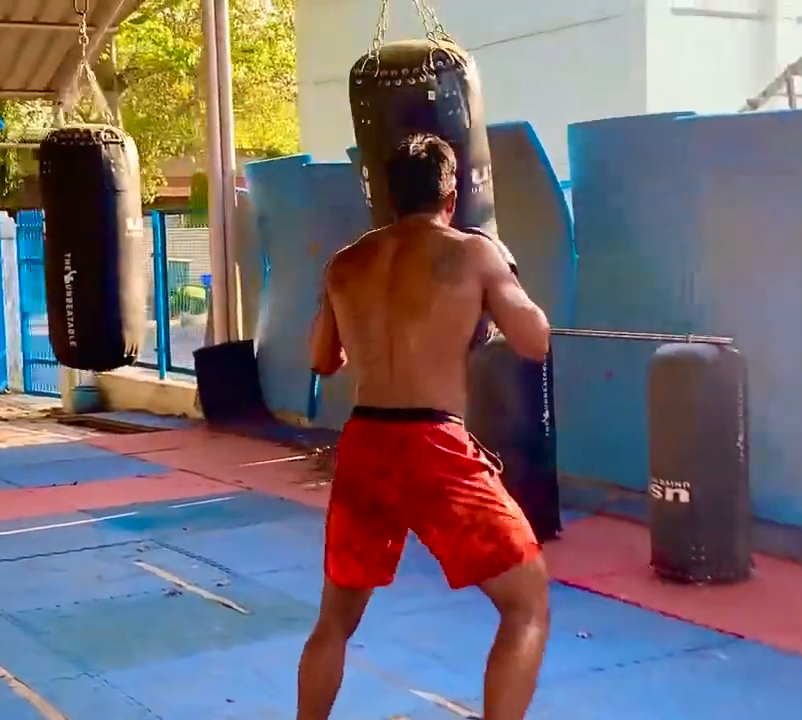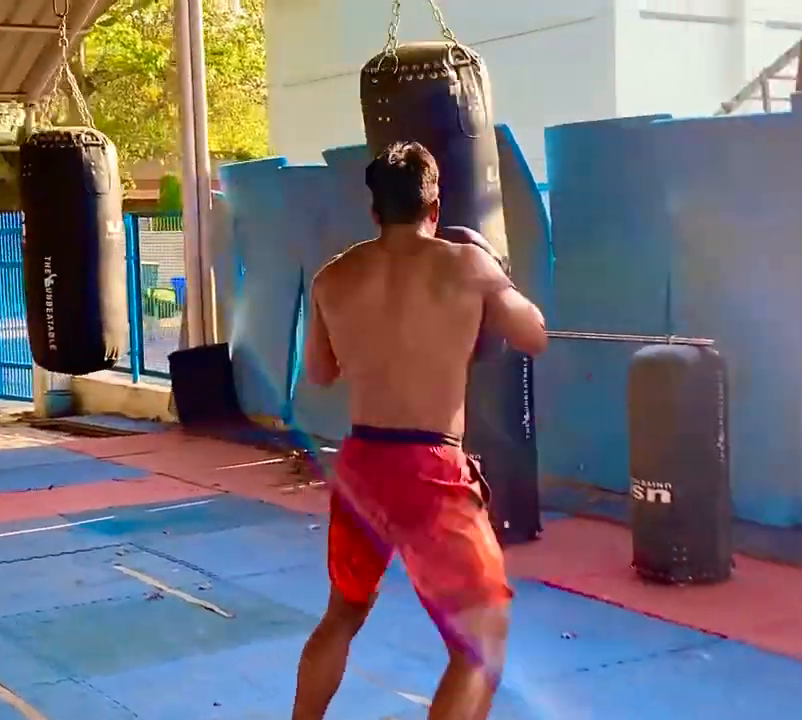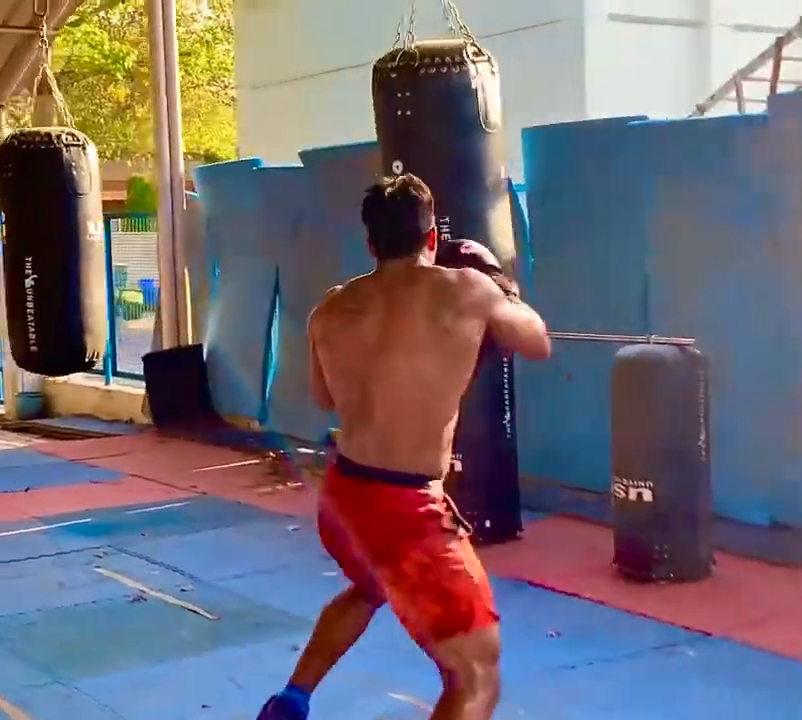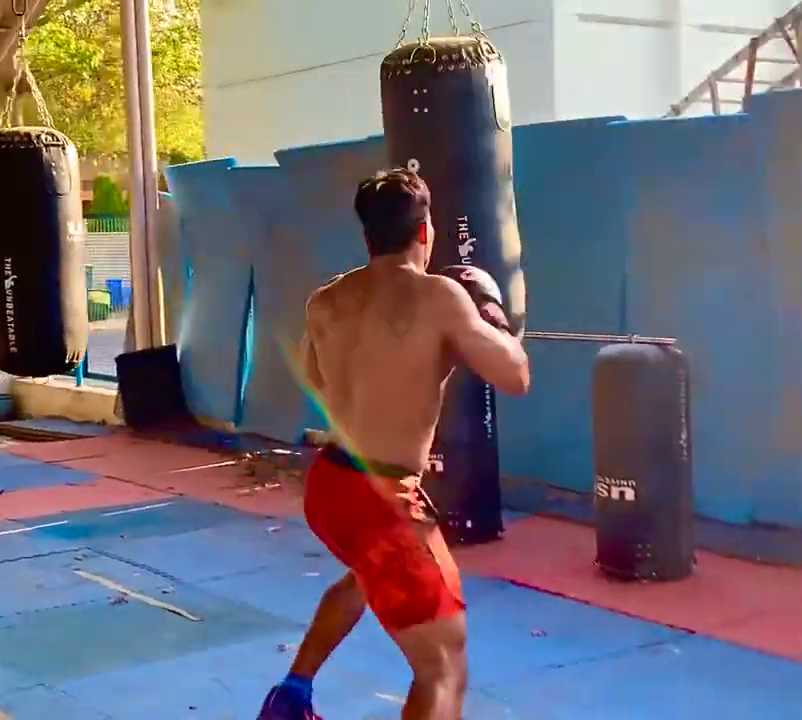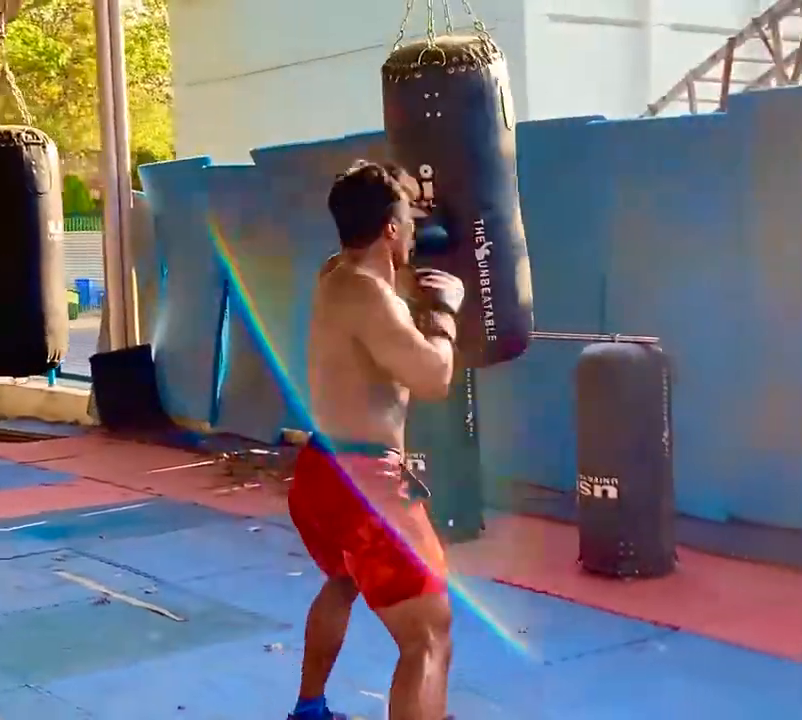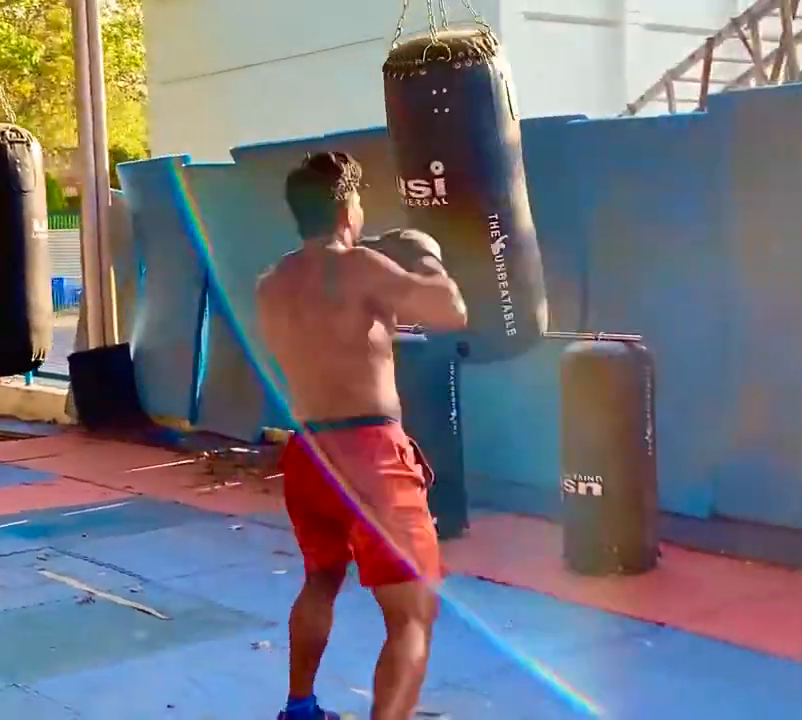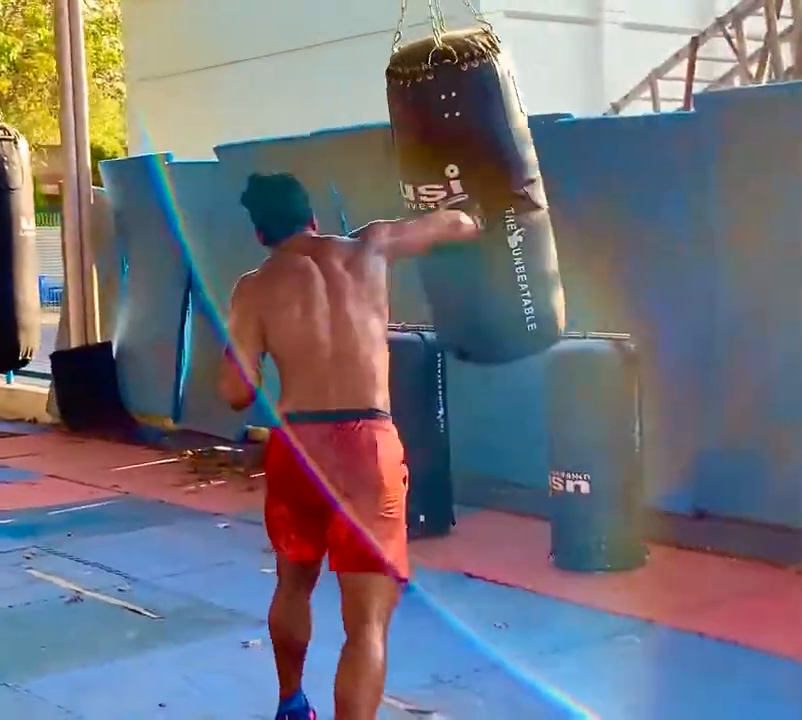
dt=0.1s
person 1, frame 1
left shoulder: (343, 266)
right shoulder: (473, 254)
left elbow: (322, 364)
right elbow: (535, 344)
right wrist: (504, 270)
left hip: (361, 452)
right hip: (434, 453)
left knee: (337, 616)
right knee: (528, 604)
person 1, frame 2
left shoulder: (332, 278)
right shoulder: (468, 264)
right elbow: (534, 340)
left hip: (358, 467)
right hip: (428, 475)
left knee: (343, 616)
right knee: (480, 648)
person 1, frame 3
left shoulder: (329, 310)
right shoulder: (464, 290)
right elbow: (537, 344)
right wrist: (494, 276)
left hip: (342, 496)
right hip: (405, 510)
left knee: (369, 587)
right knee: (475, 674)
person 1, frame 4
left shoulder: (326, 301)
right shoulder: (438, 297)
right elbow: (515, 378)
right wrist: (488, 304)
left hip: (328, 483)
right hip: (380, 499)
left knee: (368, 578)
right knee: (444, 663)
person 1, frame 5
left shoulder: (338, 279)
right shoulder: (365, 290)
right elbow: (432, 379)
right wrist: (442, 310)
left hip: (317, 471)
right hip: (364, 476)
left knee: (343, 584)
right knee: (429, 640)
person 1, frame 6
left shoulder: (269, 286)
right shoulder: (355, 268)
right elbow: (451, 315)
right wrist: (430, 268)
left hip: (309, 457)
right hip: (370, 457)
left knee: (321, 579)
right knee: (412, 620)
person 1, frame 7
left shoulder: (251, 288)
right shoulder: (366, 247)
left elbow: (236, 392)
right elbow: (458, 226)
right wrist: (462, 217)
left hip: (293, 450)
right hip: (363, 446)
left knee: (293, 581)
right knee: (367, 620)
